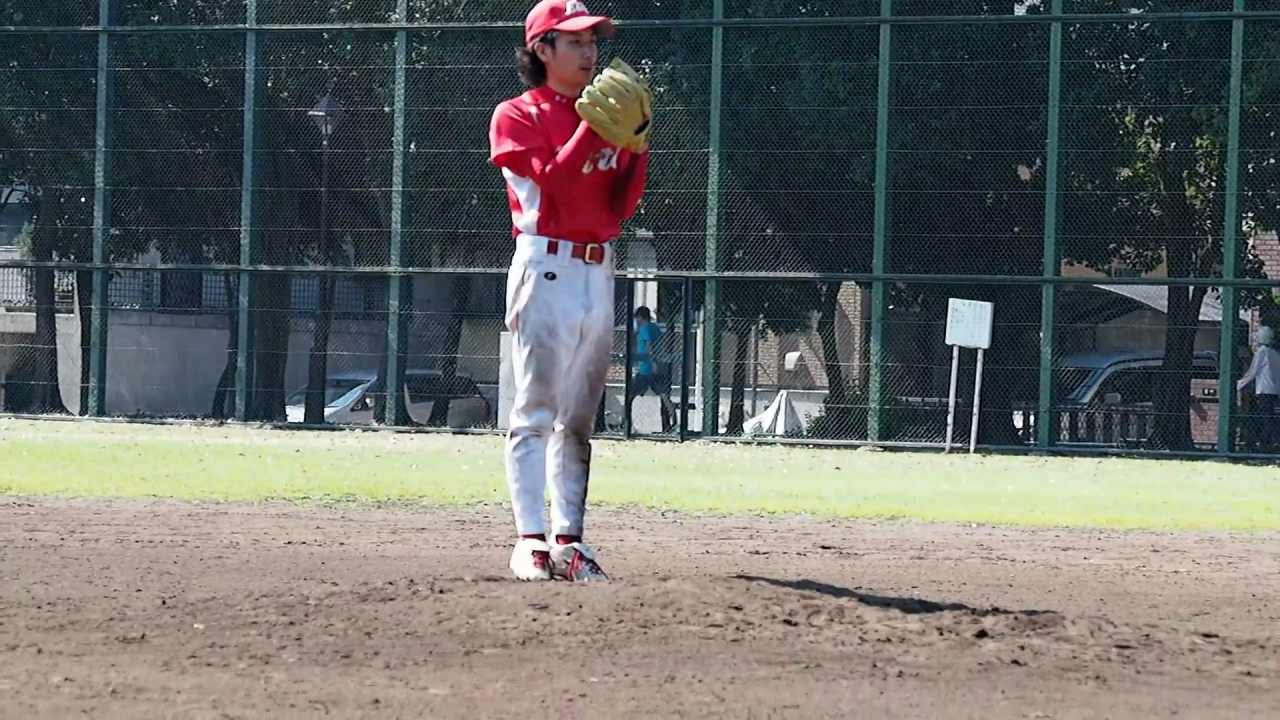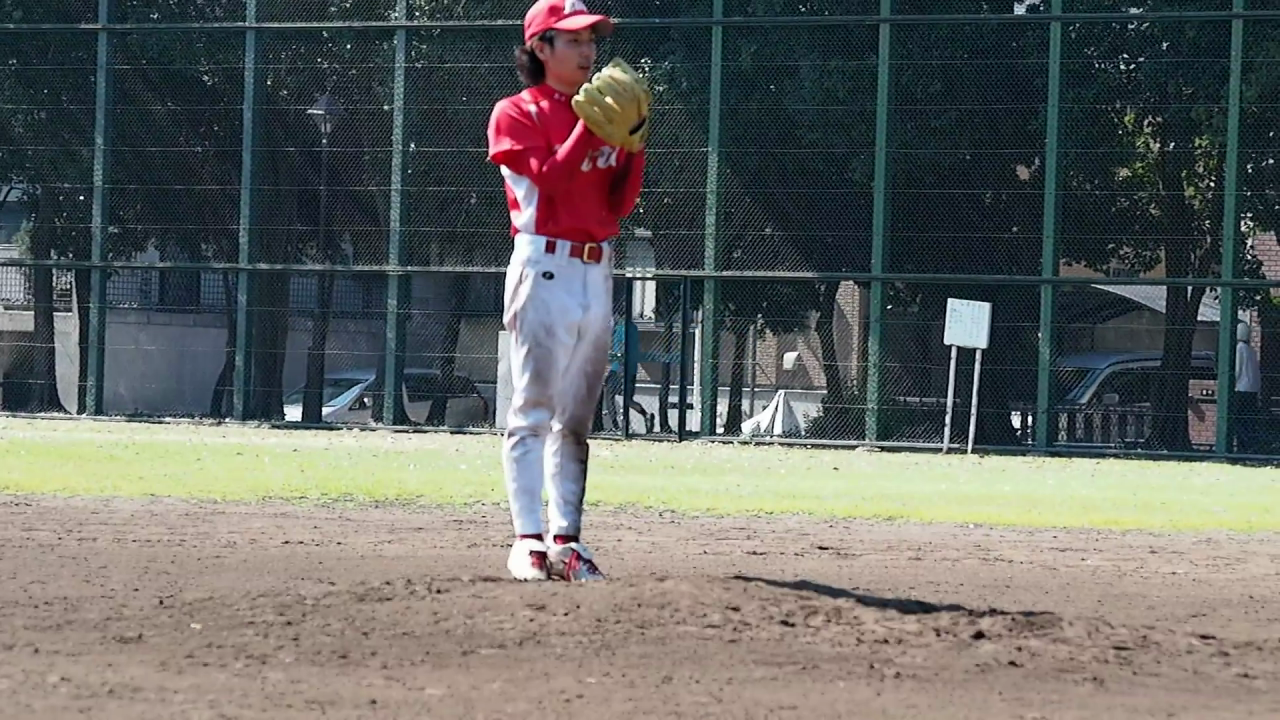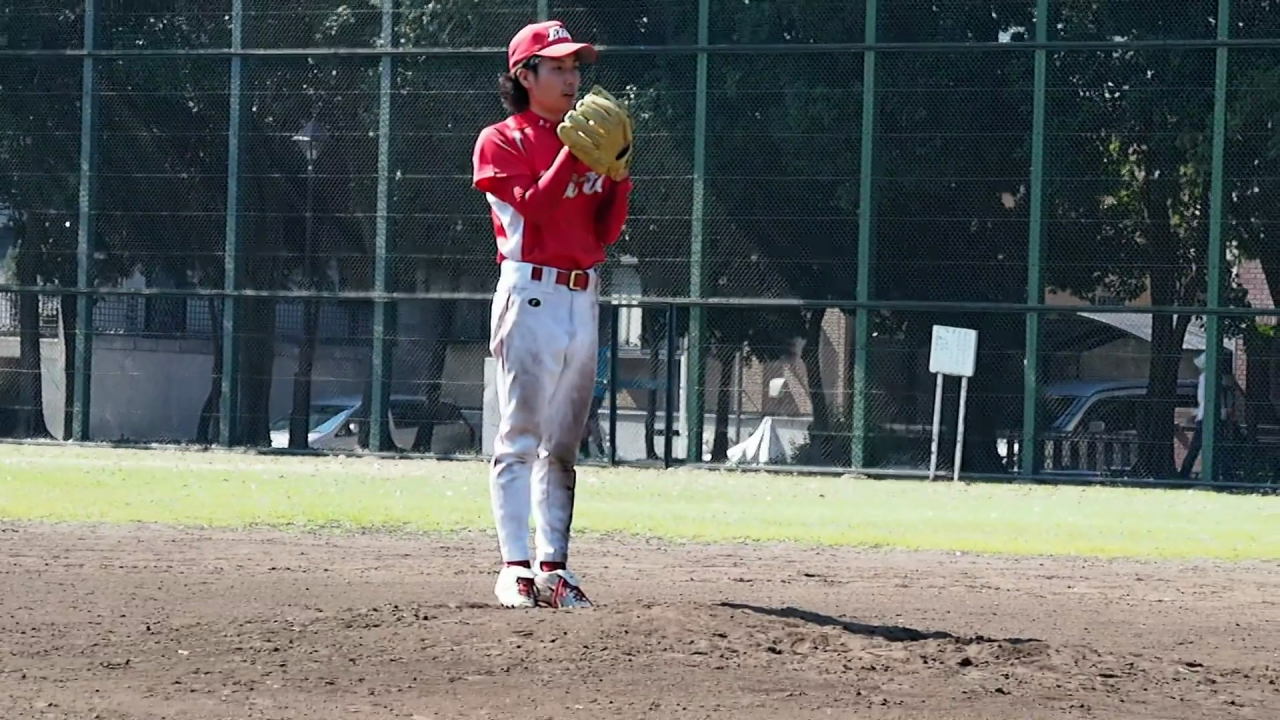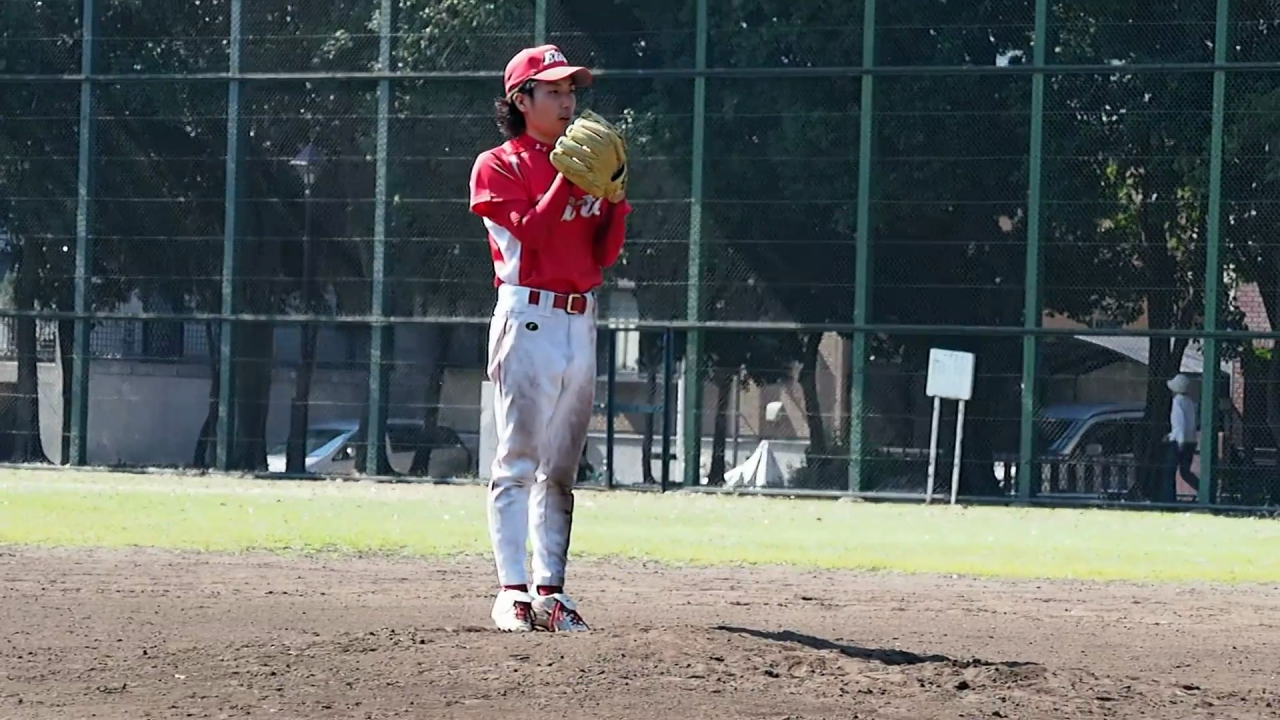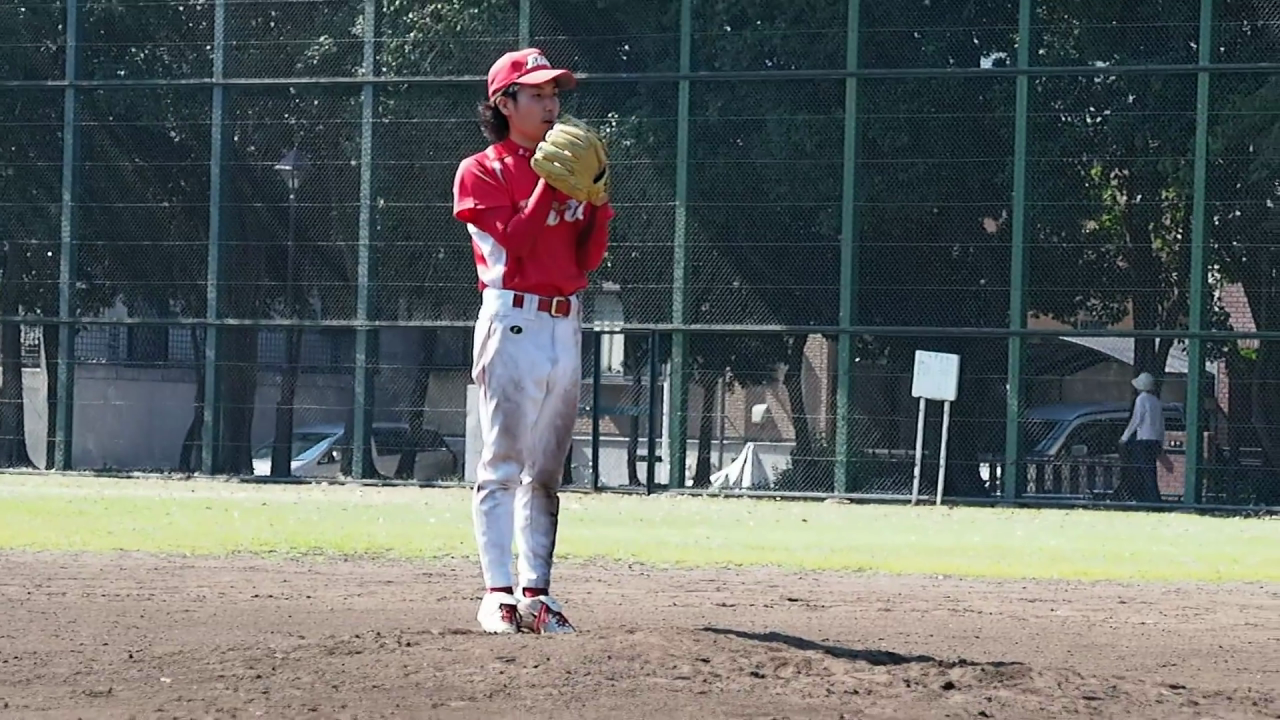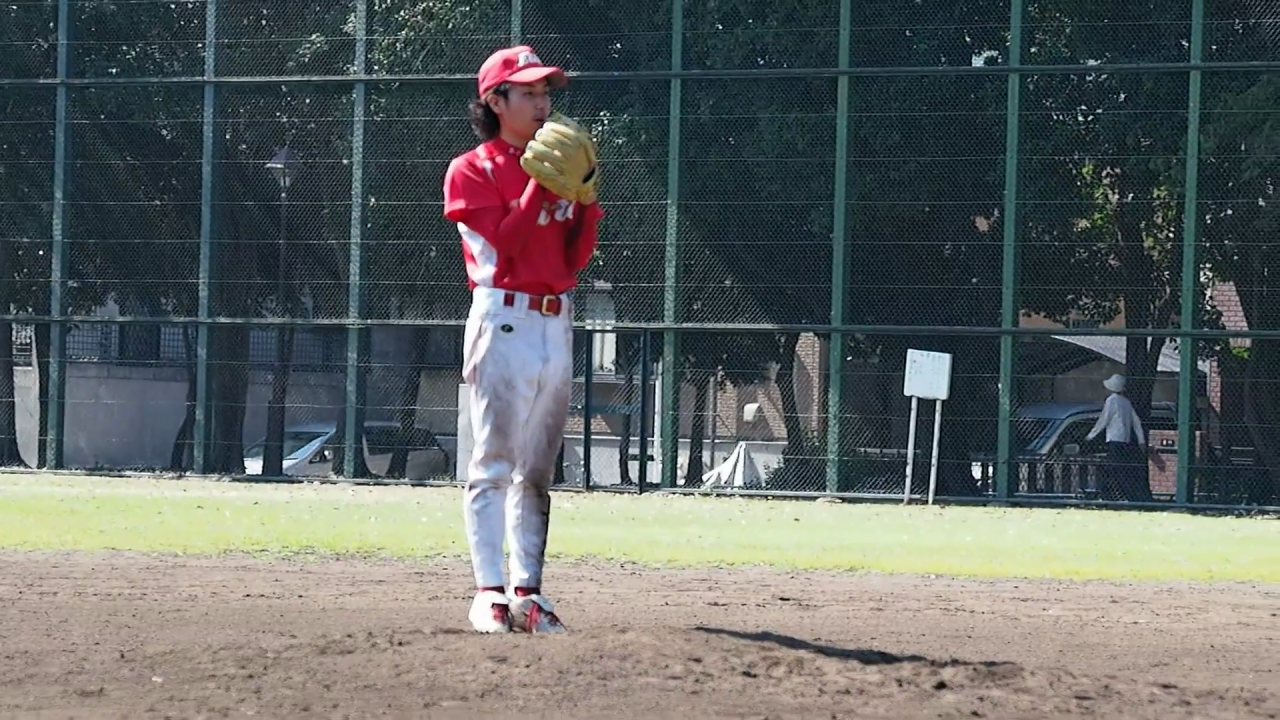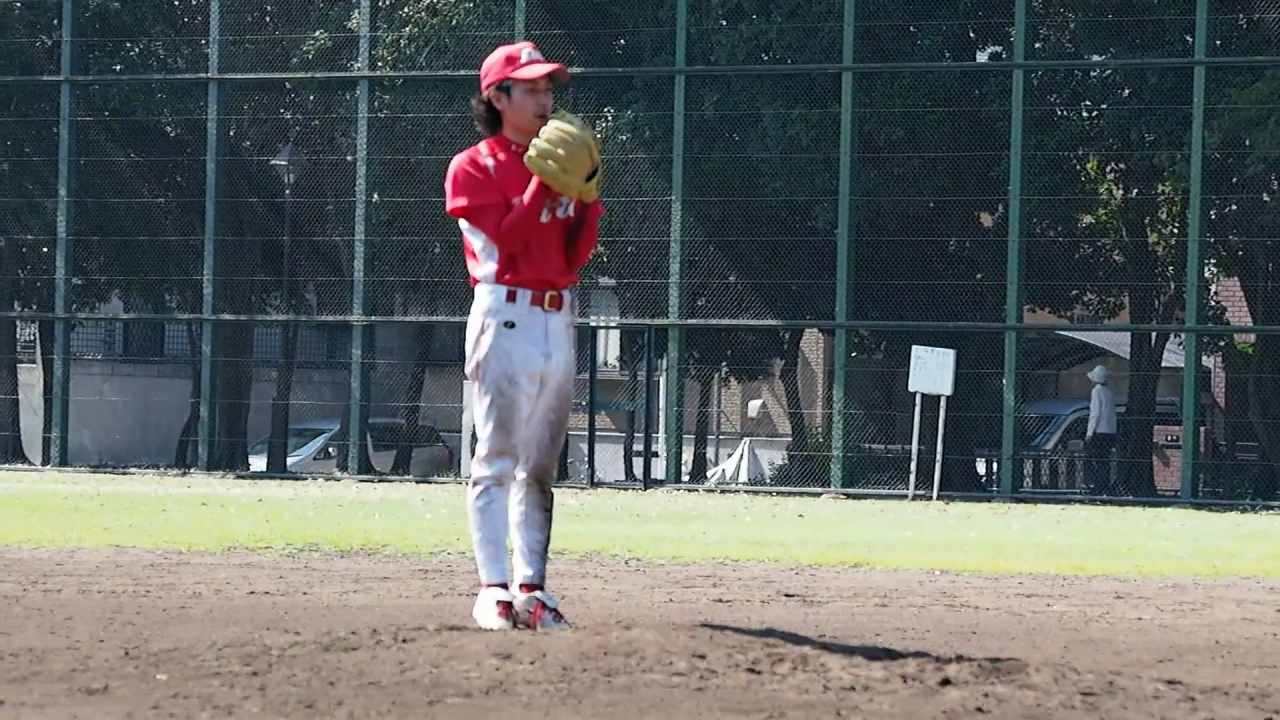
dt=0.2s
person 1, frame 1
right shoulder: (516, 115)
left elbow: (622, 207)
right elbow: (555, 180)
left wrist: (638, 141)
right wrist: (595, 121)
left hip: (599, 273)
right hip: (547, 268)
left knee: (578, 416)
right knee: (536, 409)
left ankle: (569, 538)
right ankle: (531, 539)
person 1, frame 2
right shoulder: (516, 113)
left elbow: (620, 204)
right elbow: (552, 178)
left wrist: (634, 139)
right wrist: (593, 118)
left hip: (597, 271)
right hip: (545, 267)
left knee: (576, 415)
right knee: (534, 409)
left ankle: (566, 538)
right ankle: (528, 538)
person 1, frame 3
right shoulder: (500, 141)
left elbow: (606, 231)
right elbow: (535, 207)
left wrist: (619, 167)
right wrist: (575, 148)
left hip: (583, 298)
right hip: (532, 295)
left knee: (563, 443)
right knee: (520, 436)
left ankle: (553, 565)
right ankle: (516, 566)
person 1, frame 4
right shoulder: (498, 165)
left elbow: (604, 254)
right elbow: (532, 232)
left wrist: (615, 189)
right wrist: (570, 173)
left hip: (581, 322)
right hip: (529, 319)
left knee: (560, 467)
right knee: (518, 460)
left ankle: (550, 589)
right ankle: (513, 589)
person 1, frame 5
right shoulder: (480, 170)
left elbow: (588, 257)
right elbow: (515, 241)
left wrist: (596, 193)
right wrist: (551, 179)
left hip: (566, 325)
right hip: (513, 323)
left knee: (545, 470)
right knee: (503, 463)
left ankle: (536, 591)
right ankle: (499, 592)
person 1, frame 6
right shoulder: (471, 170)
left elbow: (576, 258)
right elbow: (505, 242)
left wrist: (585, 193)
right wrist: (542, 180)
left hip: (556, 324)
right hip: (504, 322)
left knee: (536, 468)
right knee: (494, 462)
left ankle: (527, 590)
right ankle: (490, 591)
person 1, frame 7
right shoulder: (473, 166)
left elbow: (576, 256)
right elbow: (506, 240)
left wrist: (588, 192)
right wrist: (544, 178)
left hip: (558, 321)
right hip: (506, 318)
left knee: (540, 465)
right knee: (498, 458)
left ankle: (531, 587)
right ankle: (493, 588)
